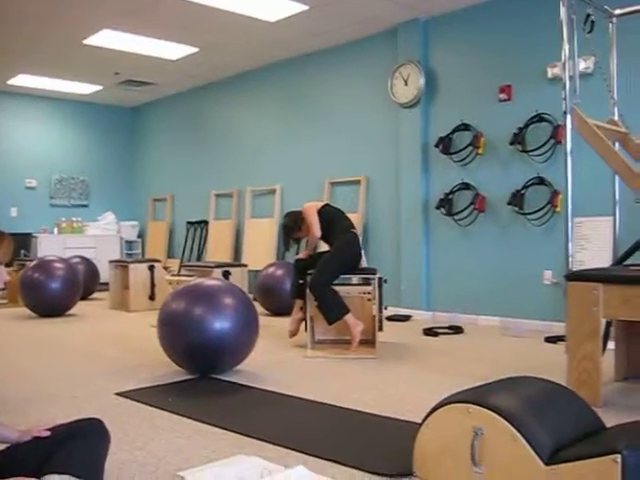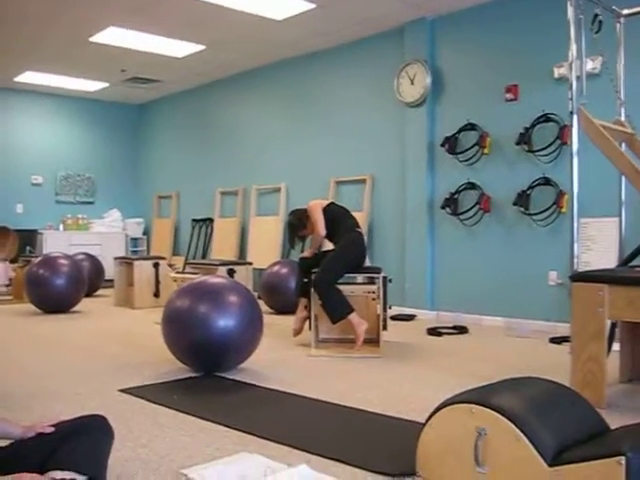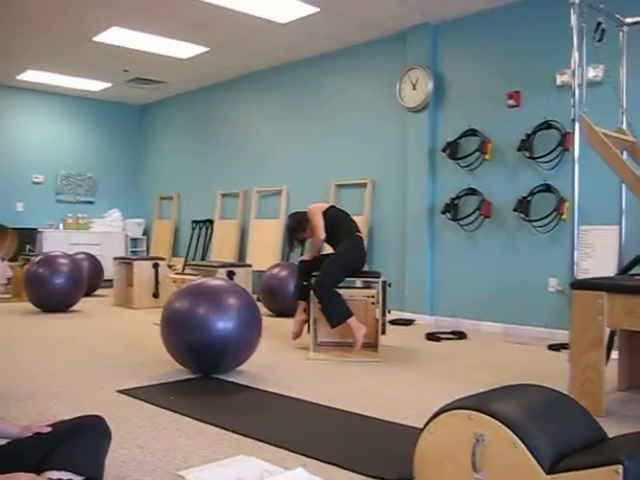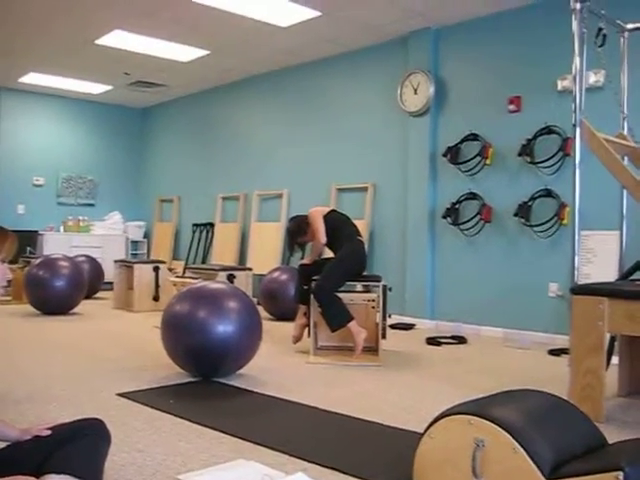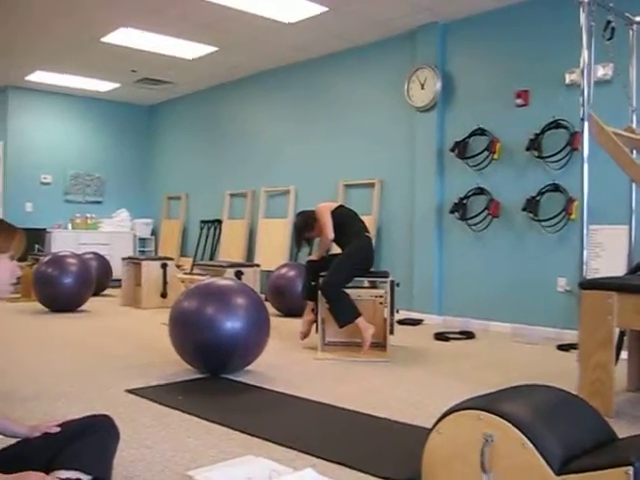
dt=0.2s
person 1, frame 1
left shoulder: (308, 208)
left elbow: (316, 234)
left wrist: (306, 253)
left hip: (347, 246)
right hip: (345, 249)
left knee: (317, 283)
right knee: (300, 264)
left ankle: (353, 324)
right ankle: (299, 311)
person 1, frame 2
left shoulder: (313, 207)
left elbow: (321, 233)
left wrist: (310, 252)
left hip: (352, 245)
right hip: (350, 248)
left knee: (321, 282)
right knee: (305, 262)
left ankle: (357, 323)
right ankle: (303, 309)
person 1, frame 3
left shoulder: (313, 210)
left elbow: (320, 236)
left wrist: (310, 255)
left hip: (352, 249)
right hip: (349, 252)
left knee: (320, 286)
right knee: (304, 266)
left ankle: (356, 327)
right ankle: (302, 313)
person 1, frame 4
left shoulder: (314, 214)
left elbow: (321, 240)
left wrist: (310, 259)
left hip: (353, 253)
right hip: (348, 256)
left knee: (321, 290)
right knee: (304, 270)
left ankle: (357, 331)
right ankle: (303, 316)
person 1, frame 5
left shoulder: (321, 209)
left elbow: (329, 236)
left wrist: (318, 255)
left hip: (360, 249)
right hip: (356, 251)
left knee: (328, 286)
right knee: (312, 265)
left ankle: (365, 327)
right ankle: (310, 313)
